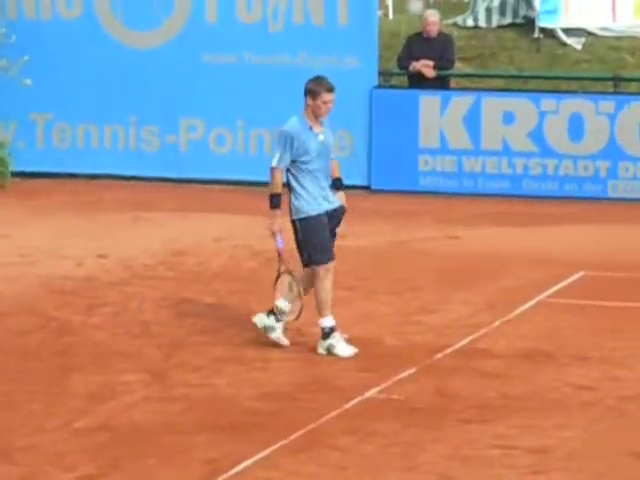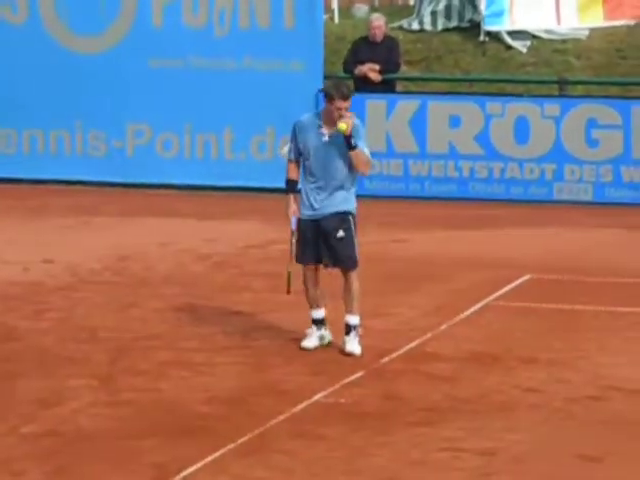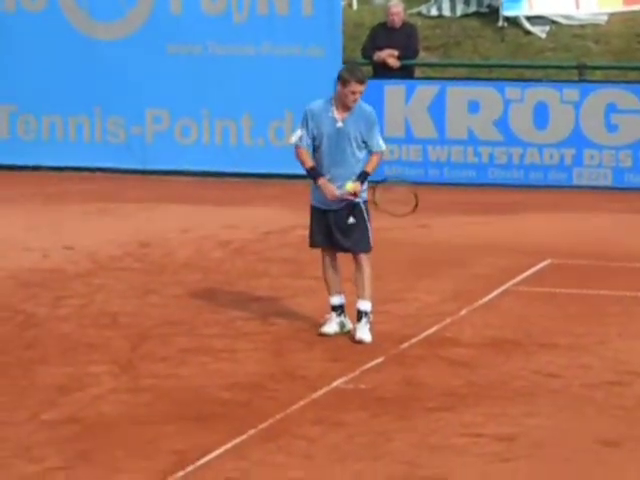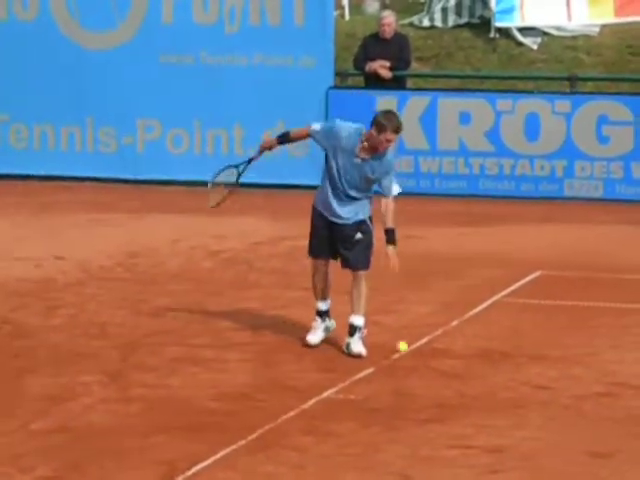
dt=1s
person 1, frame 1
left shoulder: (325, 127)
right shoulder: (290, 131)
right elbow: (277, 172)
left wrist: (339, 191)
right wrist: (276, 213)
left hip: (329, 207)
right hip: (308, 211)
left knee: (315, 270)
right knee: (322, 269)
left ankle: (273, 317)
right ankle: (328, 335)
person 1, frame 2
left shoulder: (354, 128)
right shoulder: (302, 126)
left elbow: (363, 168)
right elbow: (293, 163)
left wrist: (350, 136)
right wrist: (292, 197)
left hip: (340, 209)
right hip: (309, 210)
left knee: (349, 271)
right knee: (309, 270)
left ankle: (352, 332)
right ankle: (319, 327)
person 1, frame 3
left shoulder: (367, 115)
right shoulder: (313, 112)
left elbow: (377, 152)
right elbow: (301, 150)
left wrist: (360, 180)
right wrist: (321, 181)
left hip: (353, 199)
right hip: (323, 198)
left knee: (361, 255)
right knee: (327, 254)
left ankle: (364, 318)
right ankle: (338, 313)
person 1, frame 4
left shoulder: (386, 161)
right shoulder: (340, 132)
left elbow: (387, 199)
right elbow: (309, 131)
left wrist: (391, 243)
right wrist: (277, 141)
left hip: (357, 217)
right hip: (325, 210)
left knee: (359, 273)
right knee: (319, 263)
left ankle: (356, 333)
right ankle: (324, 318)
